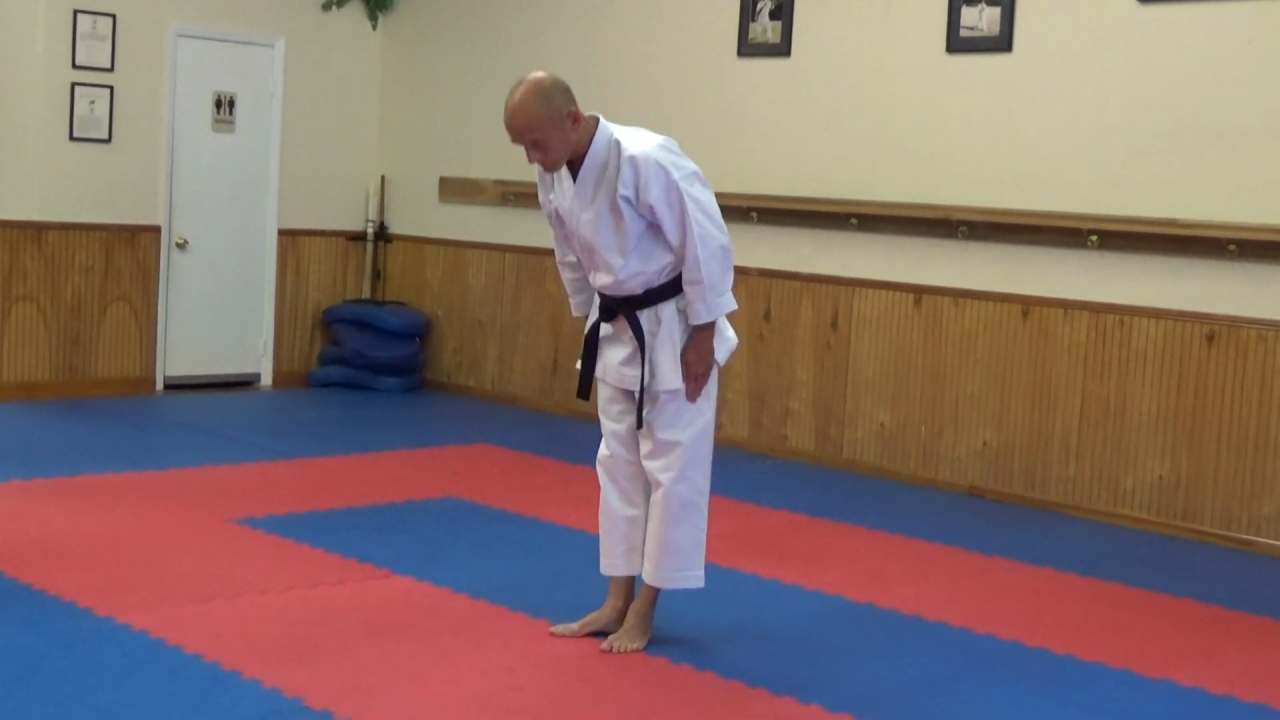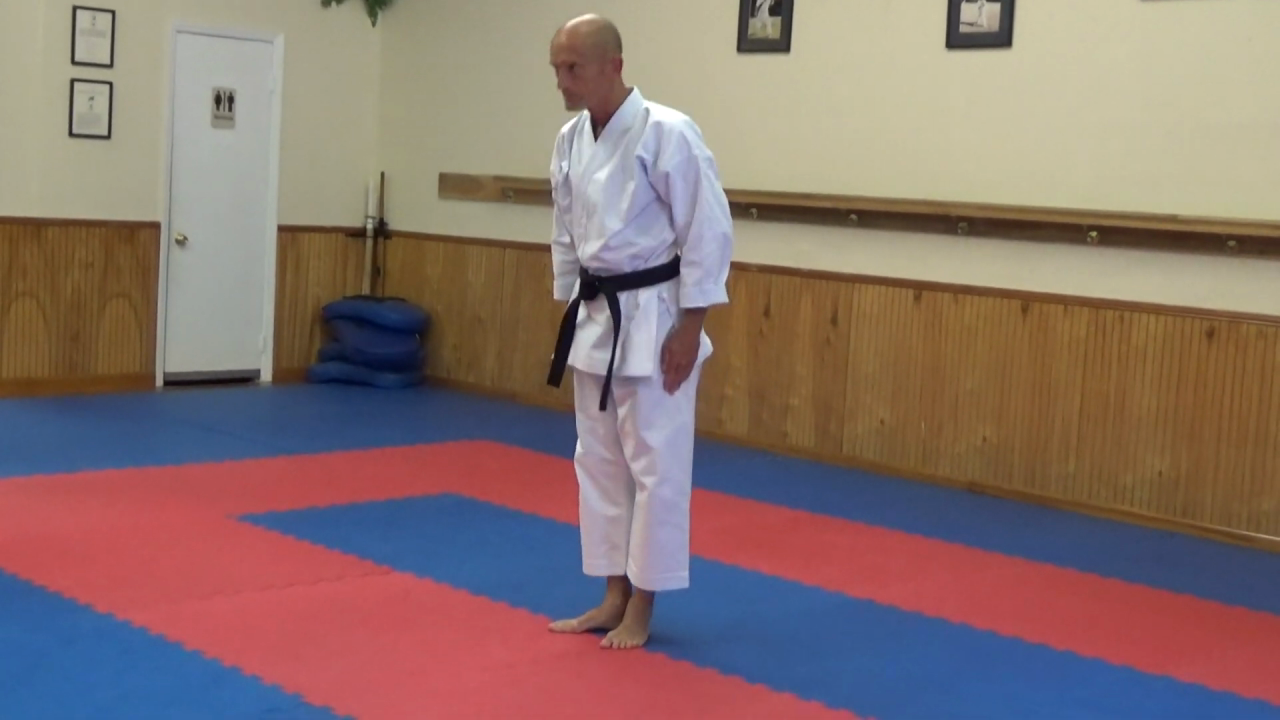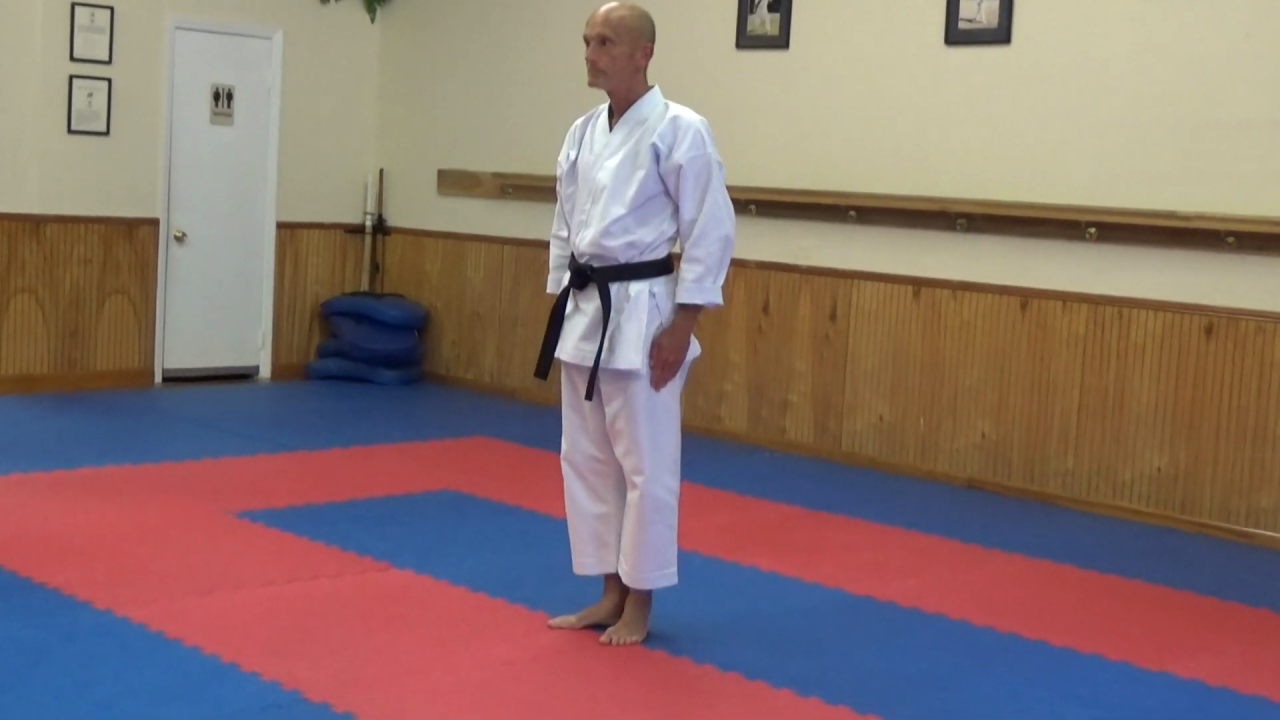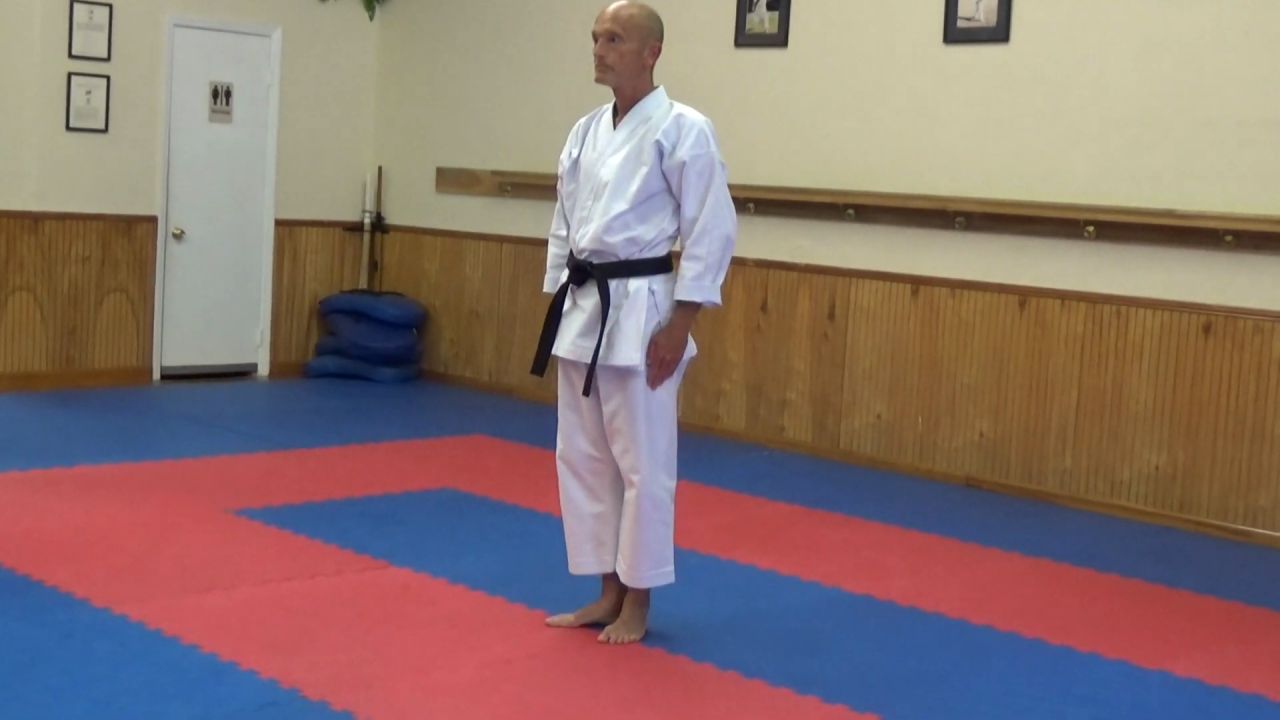
dt=0.4s
person 1, frame 1
left shoulder: (646, 160)
right shoulder: (554, 175)
left elbow: (707, 245)
left wrist: (701, 338)
right wrist: (594, 324)
left hip: (675, 328)
right hip: (618, 331)
left knee: (672, 467)
right knee: (618, 464)
left ankle: (644, 609)
right ankle: (617, 601)
person 1, frame 2
left shoulder: (667, 133)
right shoulder: (569, 140)
left elbow: (709, 232)
left wrist: (689, 328)
right wrist: (573, 310)
left hip: (653, 317)
right hip: (595, 317)
left knee: (655, 465)
right knee: (598, 462)
left ankle: (641, 607)
right ankle: (613, 597)
person 1, frame 3
left shoulder: (680, 130)
right shoulder: (582, 132)
left elbow: (710, 233)
left wrist: (681, 326)
right wrist: (564, 304)
left hip: (642, 312)
right hip: (583, 310)
left knee: (644, 463)
right knee: (586, 459)
left ankle: (638, 603)
right ankle: (610, 594)
person 1, frame 4
left shoulder: (683, 129)
right shoulder: (585, 130)
left elbow: (712, 232)
left wrist: (679, 324)
right wrist: (559, 304)
left hip: (639, 309)
right hip: (580, 307)
left knee: (641, 461)
right knee: (582, 456)
left ankle: (636, 602)
right ankle: (607, 592)
